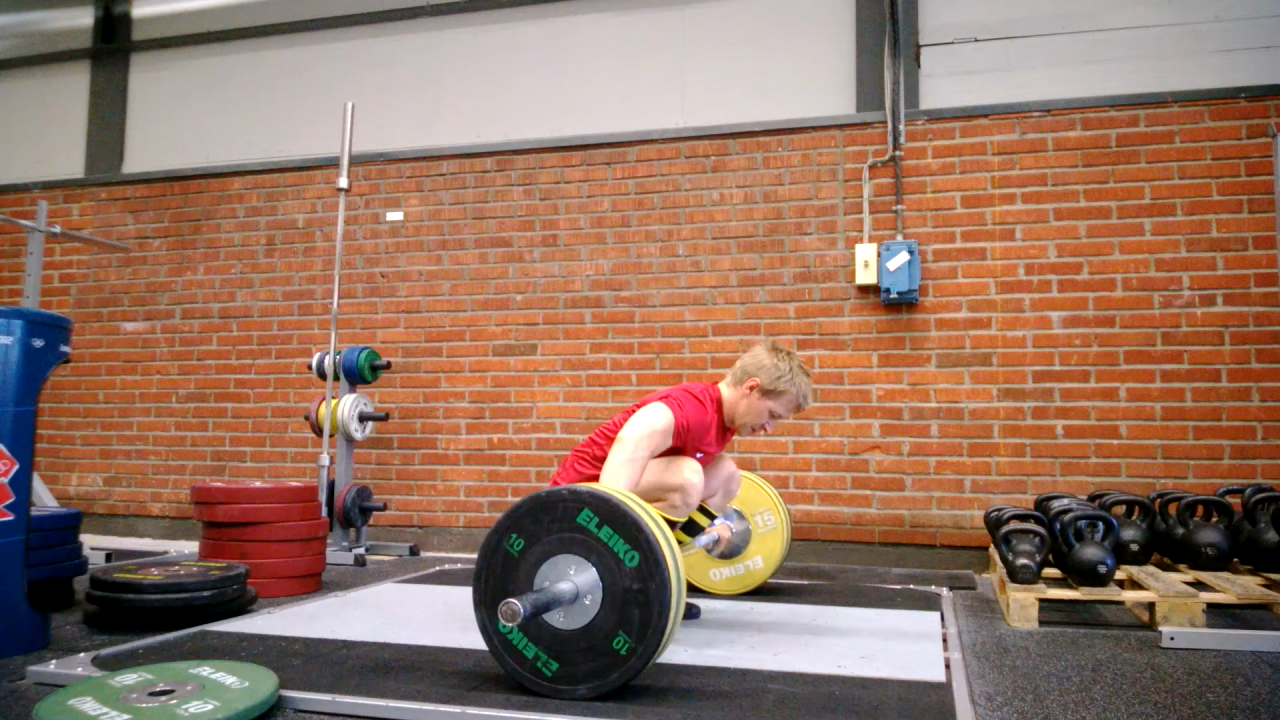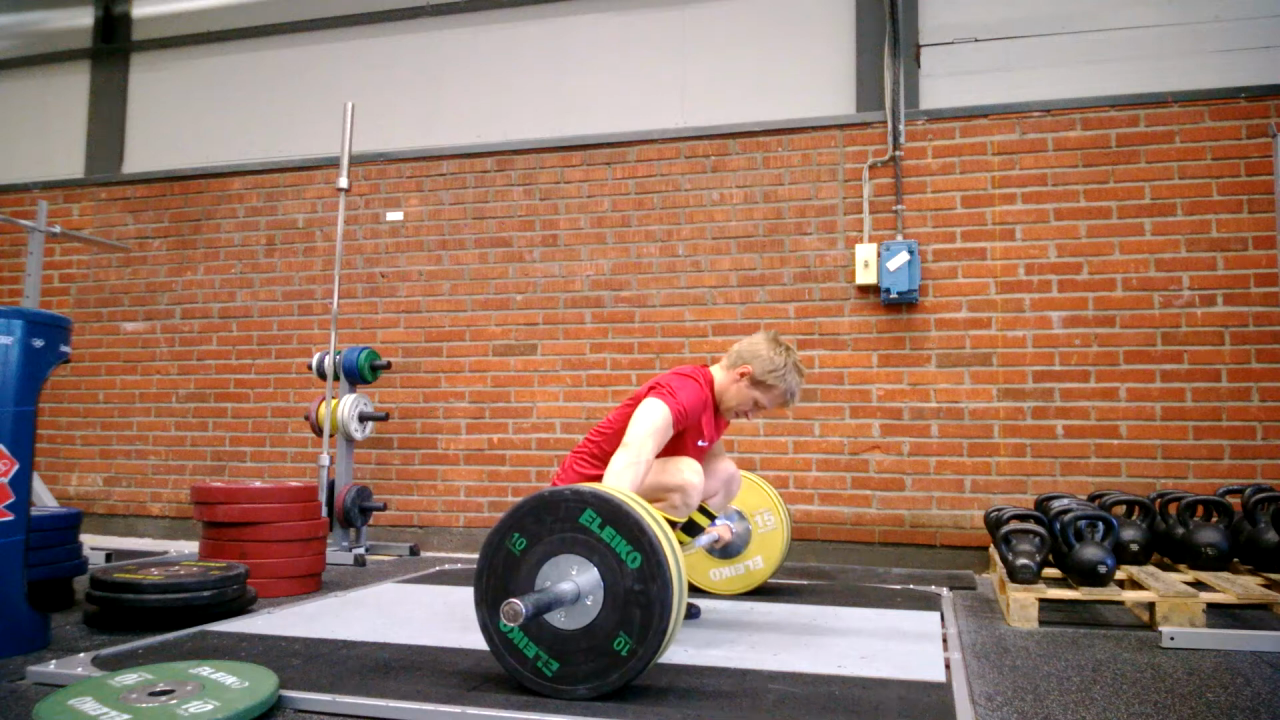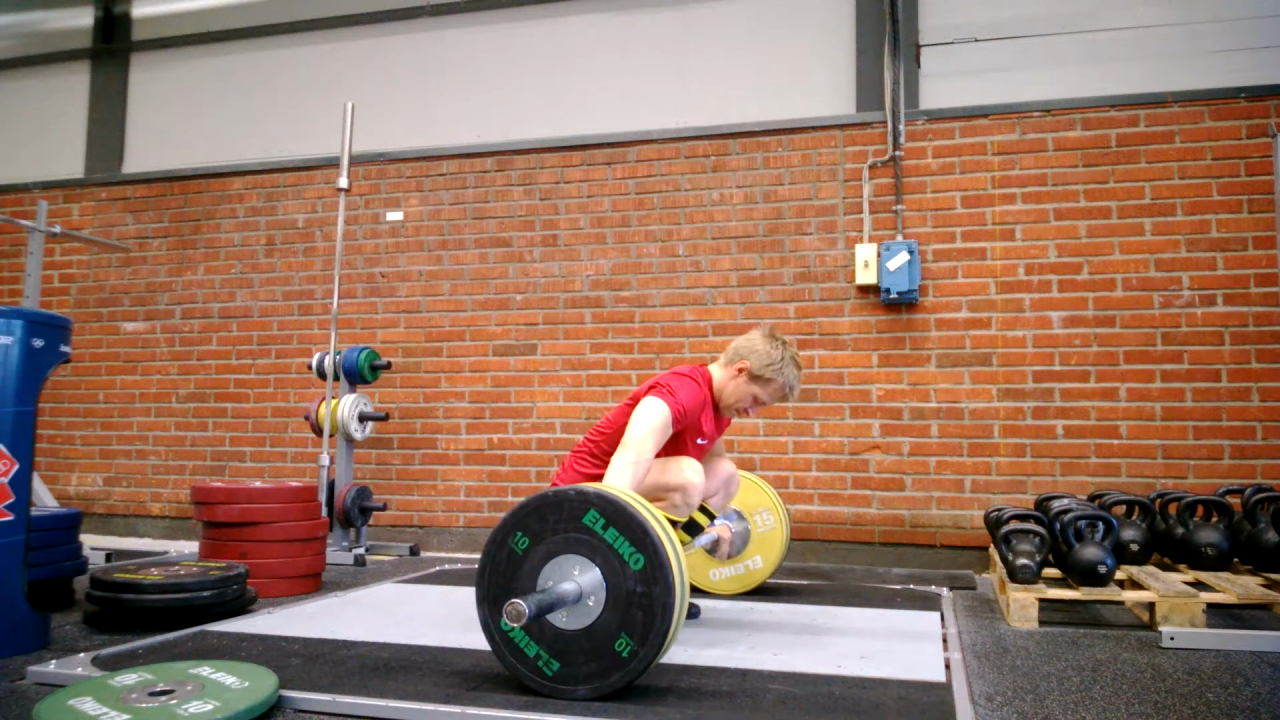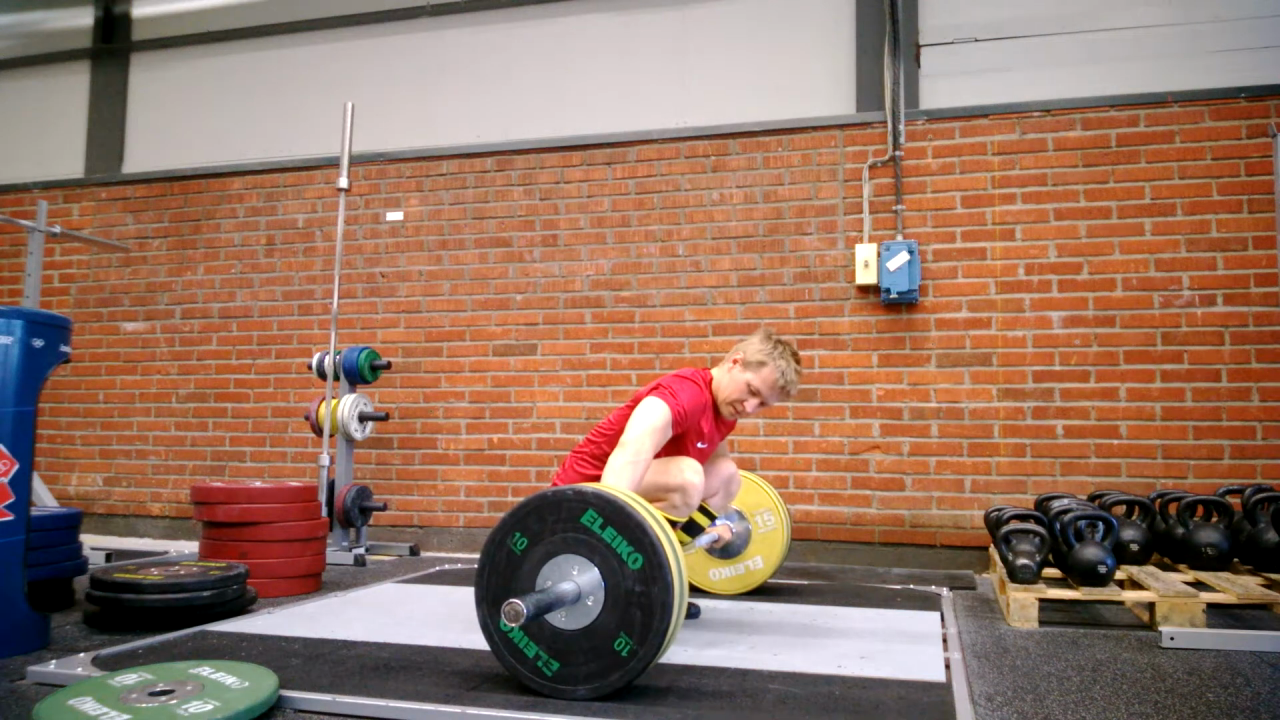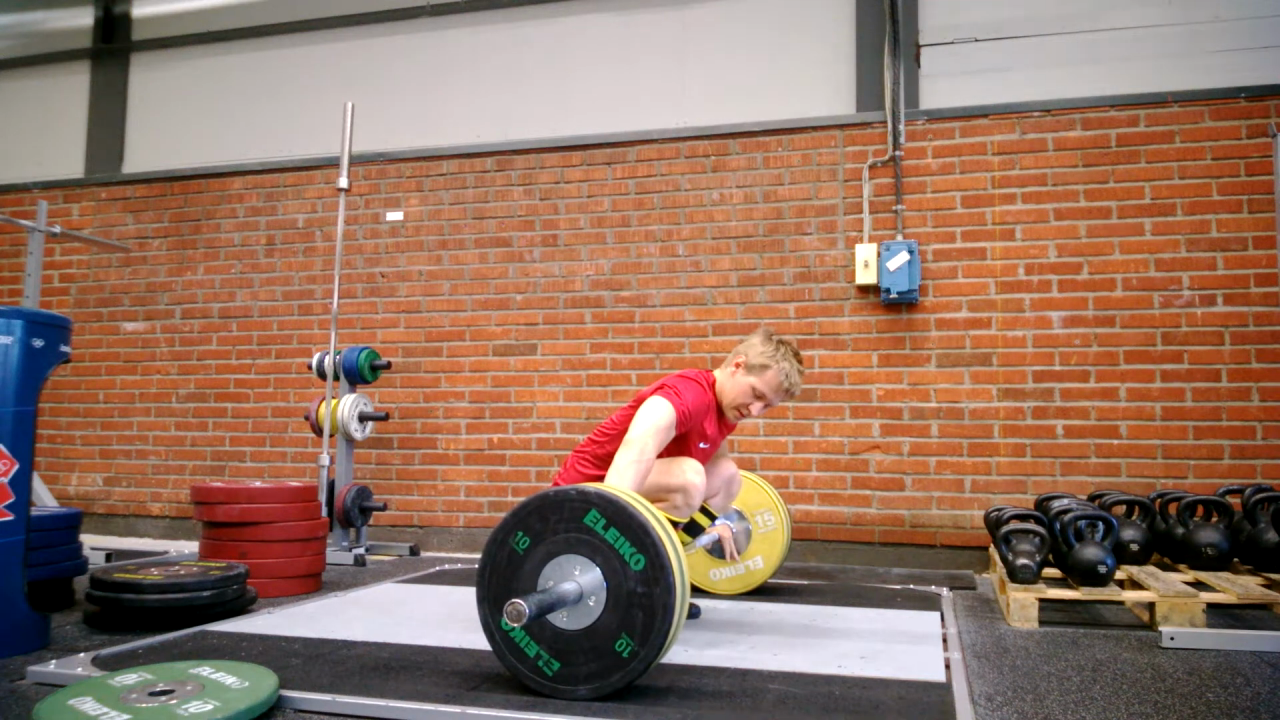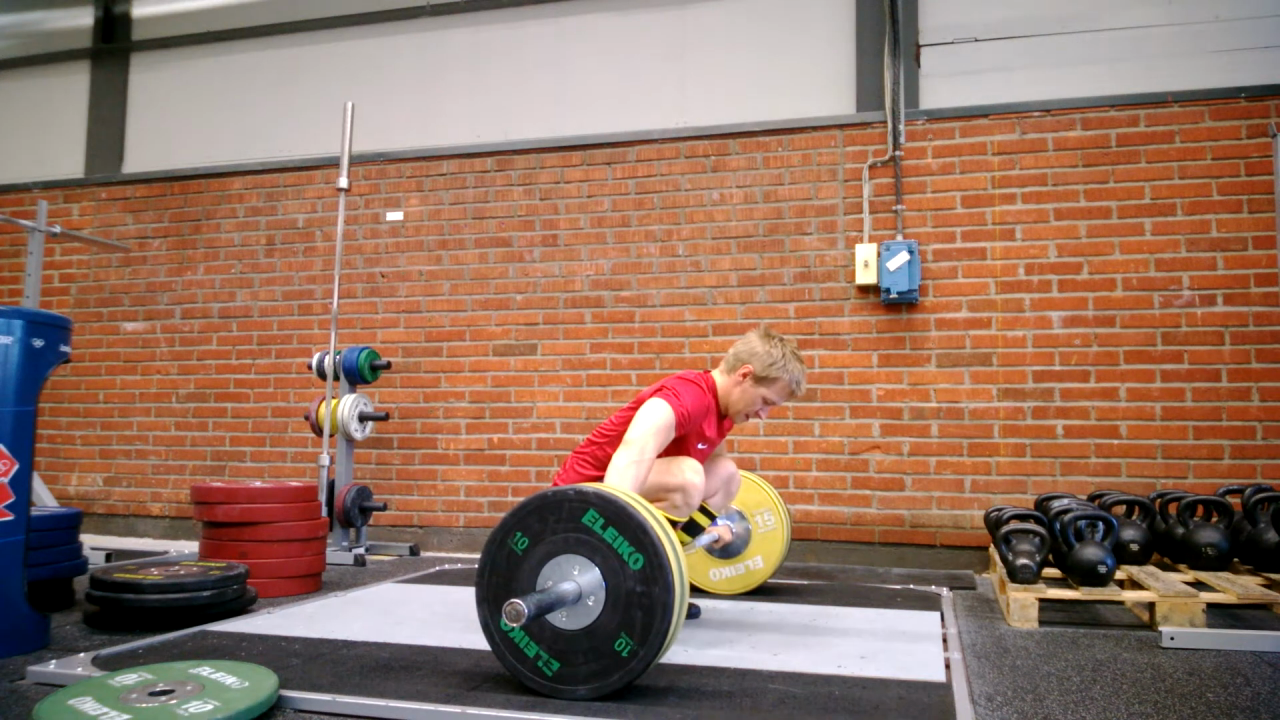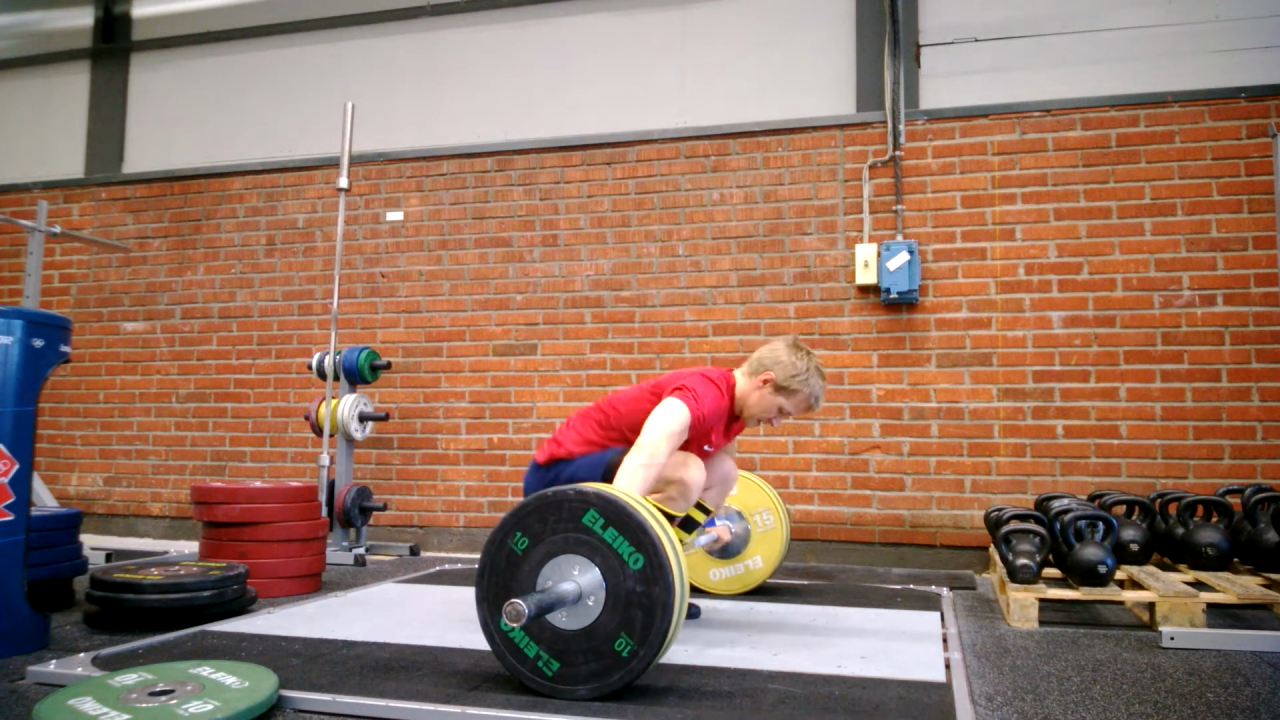
dt=0.5s
person 1, frame 1
left shoulder: (723, 412)
right shoulder: (693, 408)
right elbow: (629, 444)
left wrist: (709, 521)
left hip: (619, 493)
left knee: (725, 473)
right knee: (685, 476)
person 1, frame 2
left shoulder: (717, 397)
right shoulder: (684, 391)
left elbow: (710, 456)
right elbow: (633, 452)
left wrist: (710, 521)
left knee: (726, 474)
right knee: (686, 477)
person 1, frame 3
left shoulder: (718, 398)
right shoulder: (683, 391)
left elbow: (712, 458)
right elbow: (632, 453)
left wrist: (712, 521)
left knee: (725, 474)
right knee: (686, 476)
person 1, frame 4
left shoulder: (725, 403)
right shoulder: (684, 393)
left elbow: (714, 456)
right elbow: (629, 455)
left wrist: (711, 520)
left knee: (726, 475)
right knee: (685, 477)
person 1, frame 5
left shoulder: (725, 405)
right shoulder: (688, 395)
left elbow: (714, 457)
right elbow: (634, 454)
left wrist: (713, 521)
left knee: (727, 476)
right knee: (687, 477)
person 1, frame 6
left shoulder: (721, 403)
right shoulder: (685, 397)
left elbow: (712, 453)
right elbow: (632, 456)
left wrist: (712, 519)
left knee: (726, 475)
right knee: (686, 478)
person 1, frame 7
left shoulder: (734, 400)
right shoulder: (705, 393)
left elbow: (726, 463)
right elbow: (645, 459)
left wrist: (713, 519)
left hip: (588, 467)
right hip: (559, 473)
left knee: (721, 470)
right knee: (684, 473)
